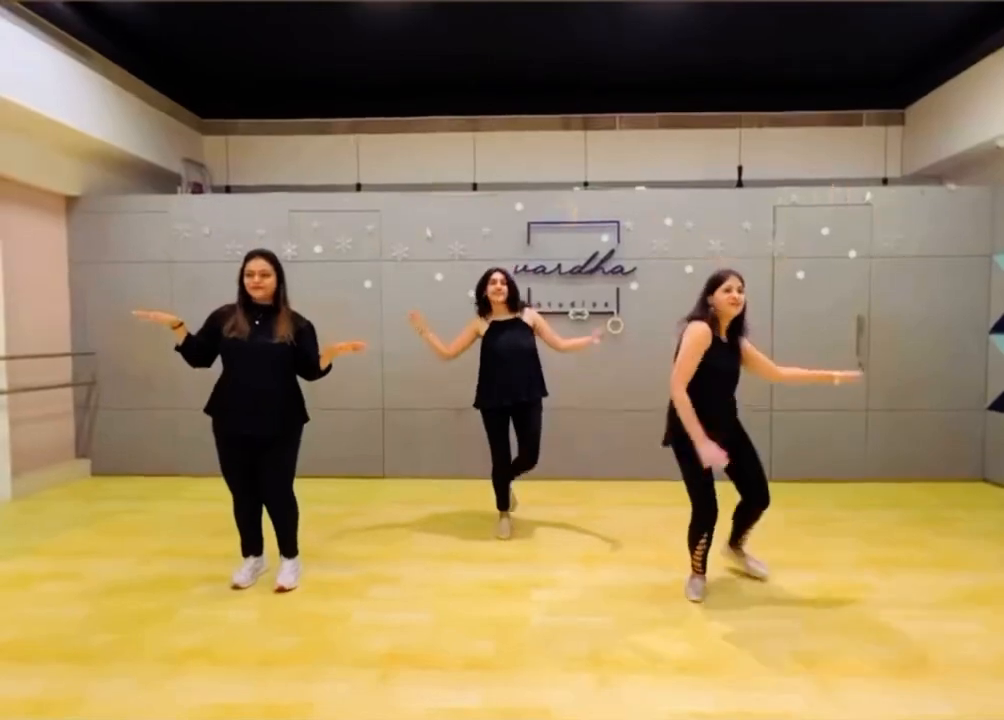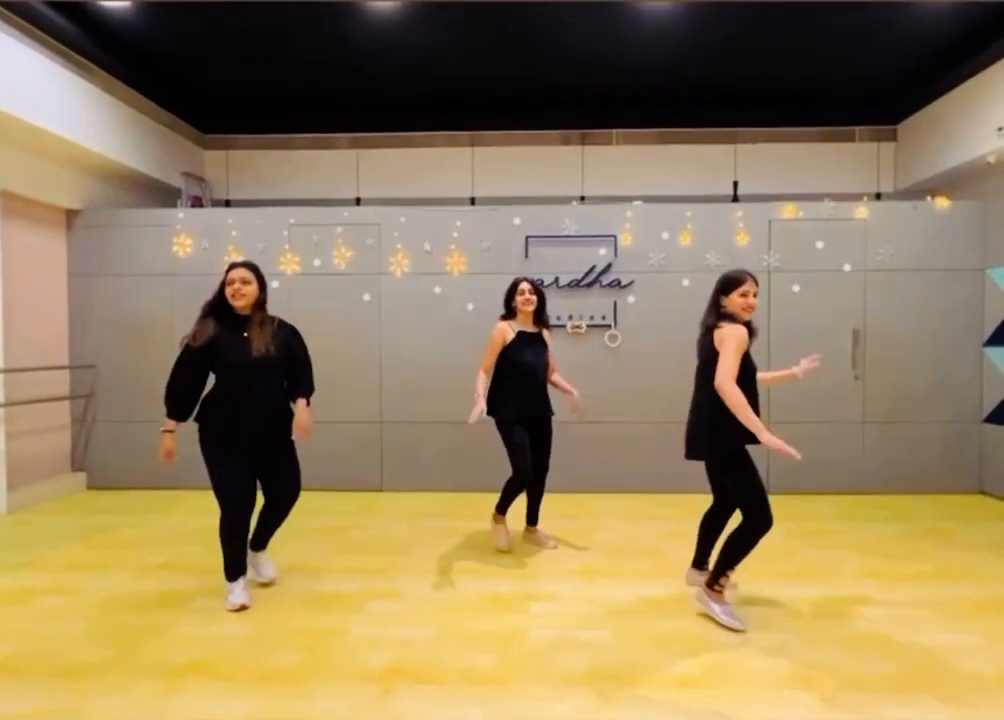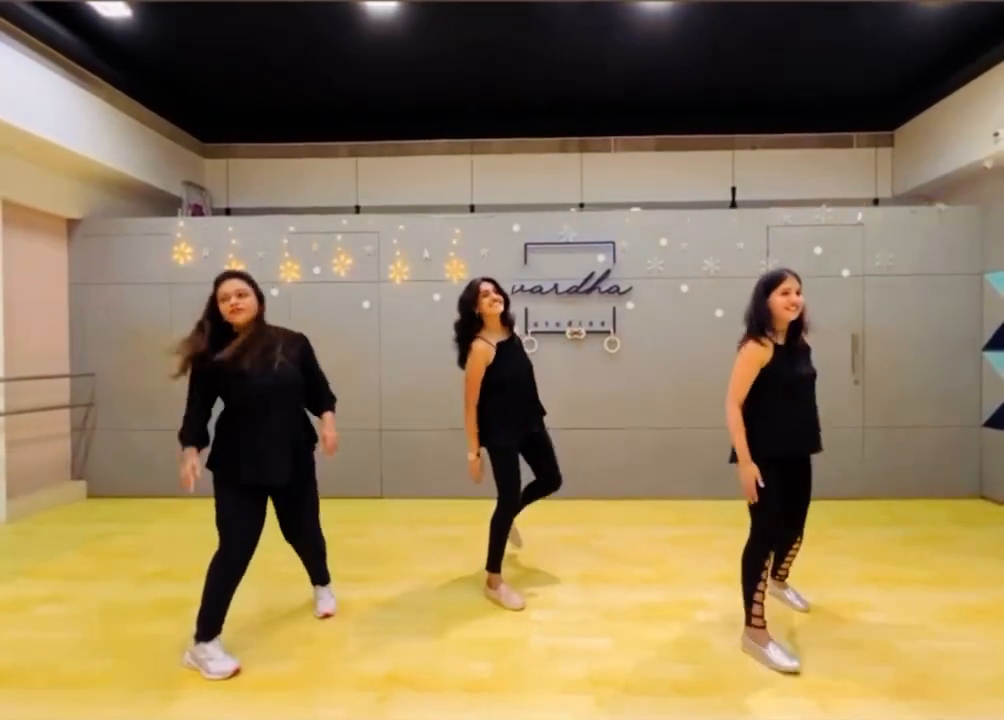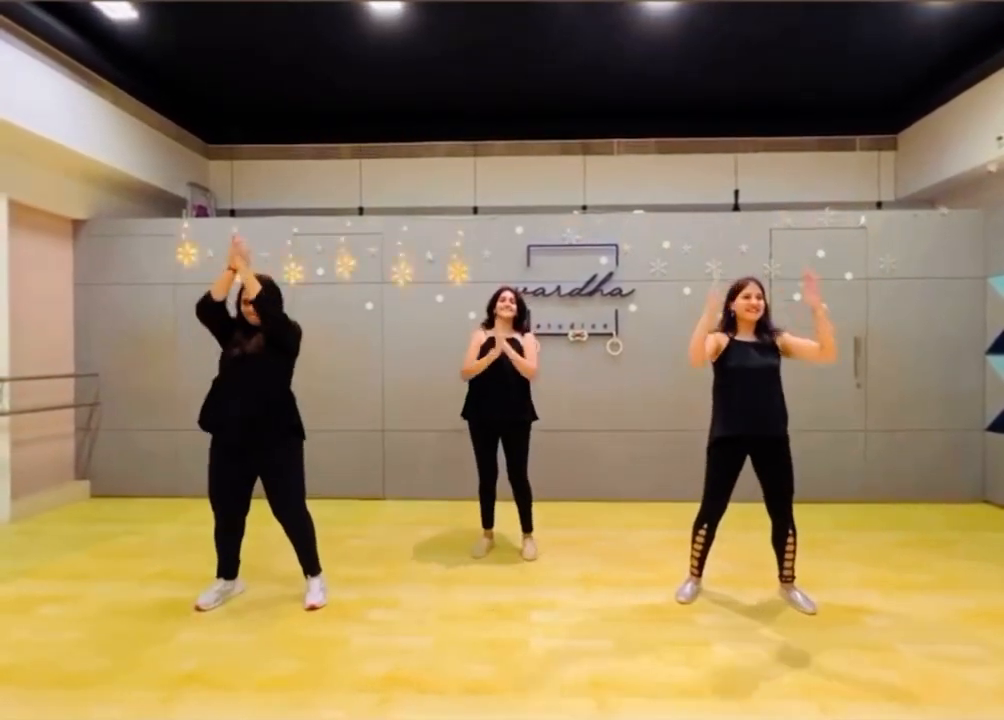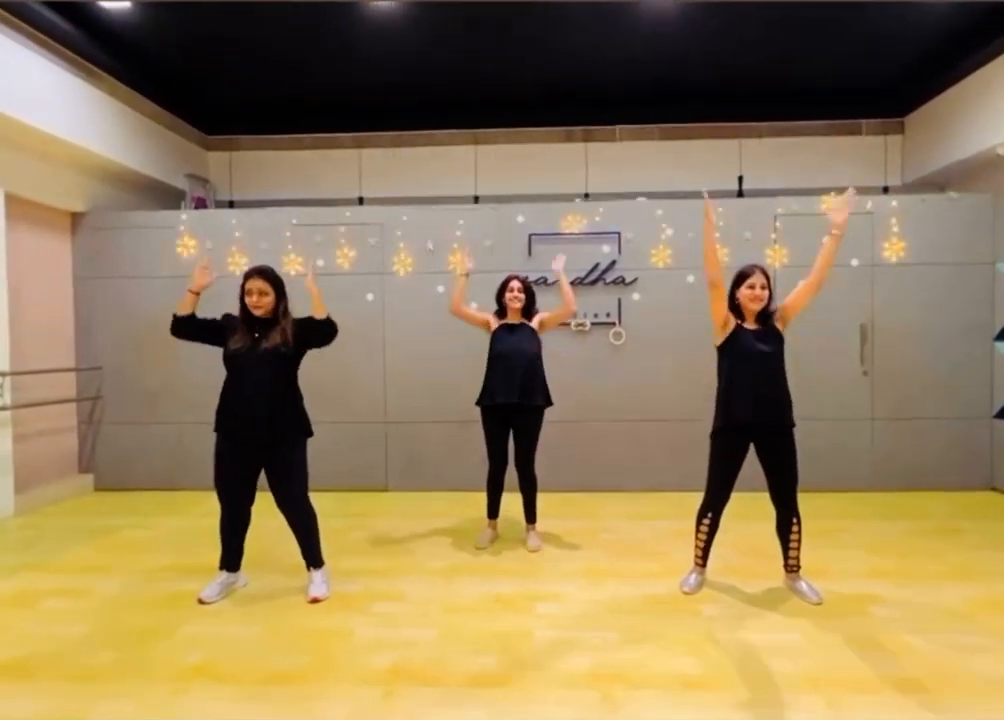
dt=1s
person 1, frame 1
left shoulder: (736, 338)
right shoulder: (698, 330)
left elbow: (776, 373)
right elbow: (677, 389)
left wrist: (832, 376)
right wrist: (701, 442)
left hip: (726, 427)
right hip: (692, 434)
left knee: (758, 495)
right knee: (706, 508)
left ankle: (737, 549)
right ankle: (697, 573)
person 1, frame 2
left shoulder: (719, 331)
right shoulder: (734, 331)
left elbow: (745, 380)
right elbow: (724, 385)
left wrist: (793, 372)
right wrist: (762, 433)
left hip: (712, 432)
right hip: (720, 434)
left knee: (727, 501)
right knee: (759, 517)
left ankle: (699, 569)
right ankle: (712, 591)
person 1, frame 3
left shoulder: (799, 341)
right shoulder: (757, 346)
right elbow: (732, 405)
right wrist: (744, 461)
left hip: (795, 449)
right hip: (763, 451)
left knee: (794, 523)
right knee: (766, 531)
left ankle: (778, 581)
right ankle: (757, 634)
person 1, frame 4
left shoulder: (777, 340)
right shoulder: (720, 339)
left elbow: (828, 354)
right elbow: (695, 358)
left wrist: (817, 308)
right wrist: (710, 312)
left hip: (772, 436)
right hip: (728, 435)
left knee: (782, 513)
right knee: (712, 509)
left ankle: (787, 584)
right ankle: (694, 578)
person 1, frame 5
left shoulder: (778, 321)
right shoulder: (726, 324)
left elbow: (813, 280)
right elbow: (713, 282)
left wrist: (835, 231)
right wrist: (710, 230)
left hip: (776, 426)
right hip: (731, 426)
left knee: (786, 503)
right knee: (715, 499)
left ankle: (793, 574)
right ankle: (698, 568)
person 2, frame 1
left shoulder: (295, 325)
right shoulder: (225, 318)
left elbow: (309, 370)
right elbow: (199, 356)
left wrist: (334, 351)
right wrist: (175, 325)
left hip: (280, 423)
right hip: (231, 421)
left knee: (277, 490)
right knee: (243, 491)
left ankle: (290, 560)
right ankle: (252, 558)
person 2, frame 2
left shoulder: (281, 332)
right shoulder: (208, 333)
left elbow: (301, 375)
right elbow: (183, 385)
left wrist: (302, 406)
right wrist: (169, 429)
left hip: (273, 432)
right hip: (224, 435)
left knee: (285, 493)
right knee: (237, 506)
left ankle: (257, 550)
right ankle: (235, 579)
person 2, frame 3
left shoulder: (292, 344)
right shoulder: (209, 356)
left elbow: (316, 385)
right elbow: (197, 410)
left wrist: (328, 418)
right wrist: (191, 452)
left hip: (292, 457)
right hip: (237, 463)
left knee: (304, 532)
right knee: (236, 548)
left ankle: (321, 586)
right ankle: (205, 643)
person 2, frame 4
left shoulder: (286, 335)
right shoulder: (231, 333)
left elbow: (270, 307)
right elbow: (207, 308)
left wrist: (246, 268)
right wrist: (231, 267)
left hip: (276, 438)
right hip: (229, 438)
left knee: (290, 509)
right knee: (227, 511)
left ankle: (314, 578)
right ankle: (227, 580)
person 2, frame 5
left shoulder: (294, 330)
right shoulder: (231, 328)
left elbow: (326, 332)
right elbow: (183, 328)
left wrist: (313, 292)
right wrist: (194, 290)
left hip: (284, 434)
right hip: (235, 434)
left knee: (294, 502)
right knee: (233, 503)
left ankle: (317, 571)
right ankle: (230, 572)
person 3, frame 1
left shoulder: (528, 315)
right shoulder: (480, 324)
left elbow: (559, 344)
right elbow: (447, 353)
left wrist: (588, 341)
right wrist: (424, 331)
left hip: (528, 398)
right hip: (494, 400)
left knee: (530, 457)
right knee: (500, 457)
left ankle: (505, 480)
right ankle: (503, 513)
person 3, frame 2
left shoulder: (542, 333)
right shoulder: (504, 329)
right elbow: (485, 370)
left wrist: (570, 390)
right wrist: (480, 398)
left hip: (539, 410)
right hip: (509, 409)
left knee: (540, 470)
right knee: (523, 471)
left ankle: (532, 528)
right ankle: (499, 516)
person 3, frame 3
left shoulder: (512, 333)
right shoulder: (480, 347)
right elbow: (470, 403)
right wrist: (473, 450)
left hip: (530, 422)
right hip: (499, 431)
left knee: (551, 480)
right knee: (509, 499)
left ankle: (510, 518)
right ankle: (493, 581)
person 3, frame 4
left shoulder: (526, 339)
right shoulder: (480, 336)
left elbow: (532, 372)
right elbow: (465, 373)
left wrist: (507, 348)
right wrist: (491, 355)
left hip: (516, 416)
right hip: (481, 415)
left knee: (518, 475)
right knee: (487, 475)
left ankle: (528, 536)
right ankle: (487, 534)
person 3, frame 5
left shoulder: (536, 322)
right shoulder: (492, 322)
left elbow: (569, 313)
right elbow: (456, 309)
left wrist: (561, 277)
right wrist: (464, 275)
left hip: (529, 404)
right hip: (494, 404)
left knee: (525, 464)
right knee: (497, 464)
left ankle: (531, 527)
right ankle: (491, 525)
